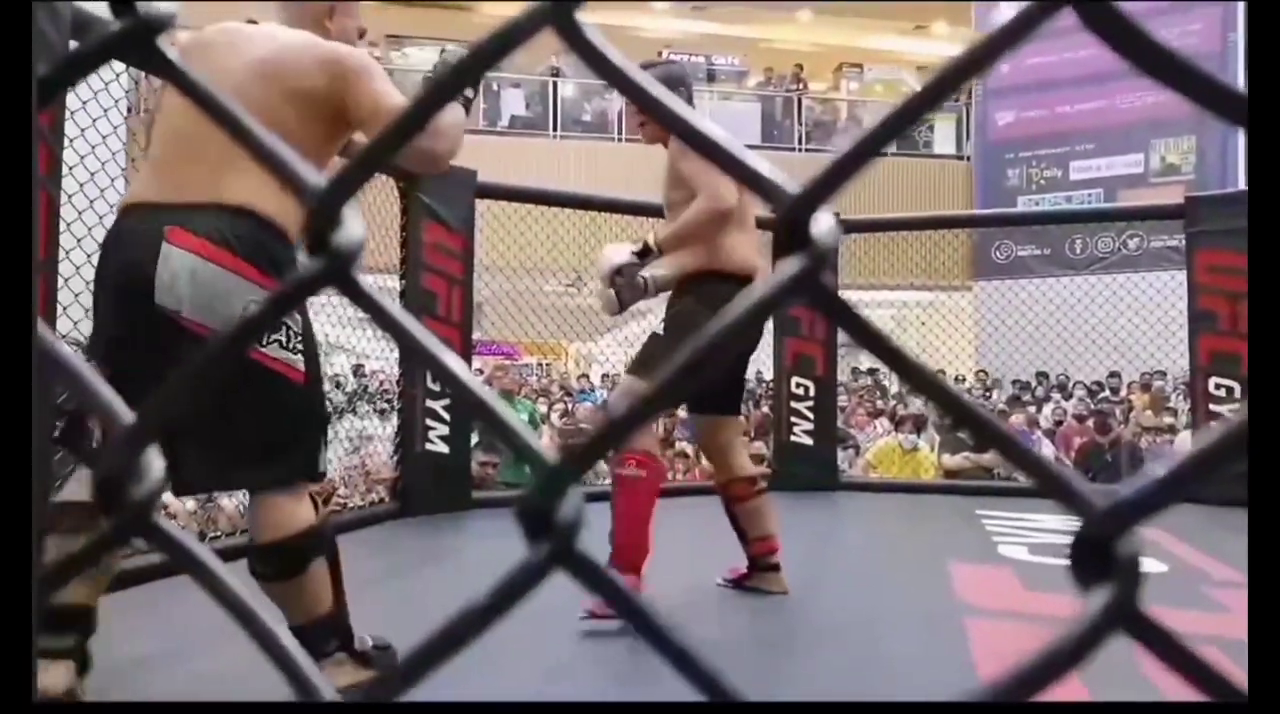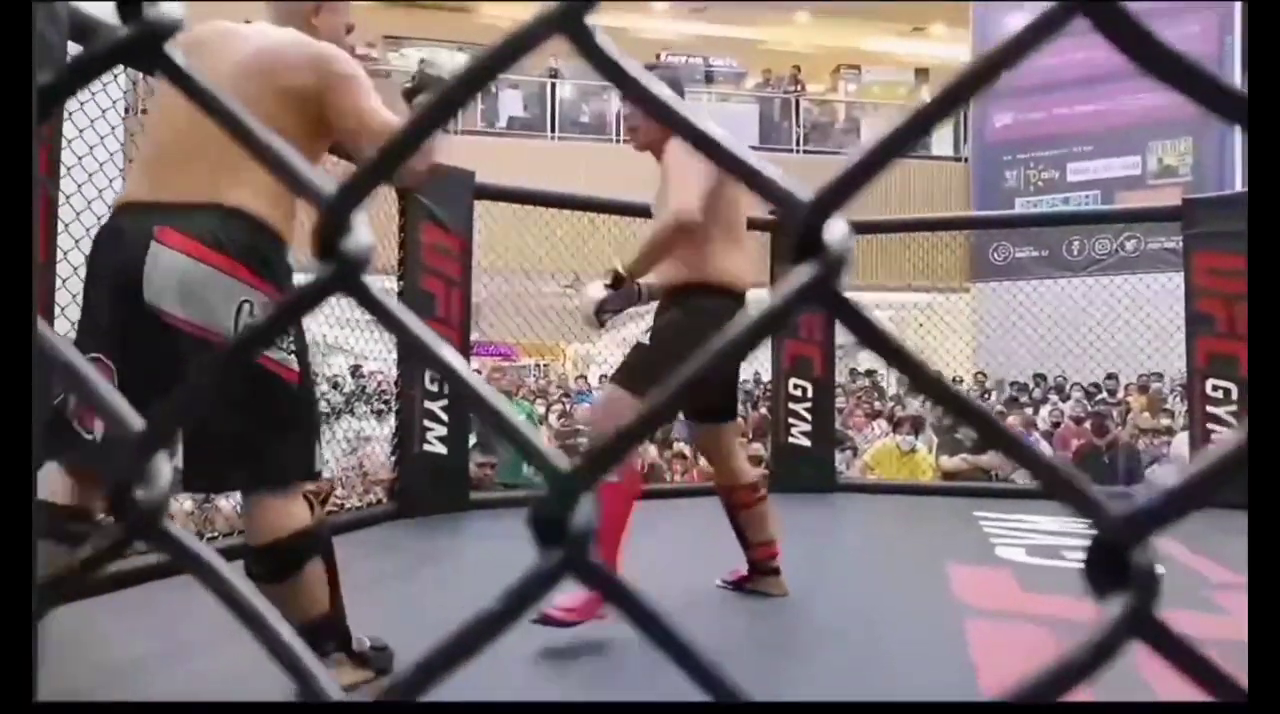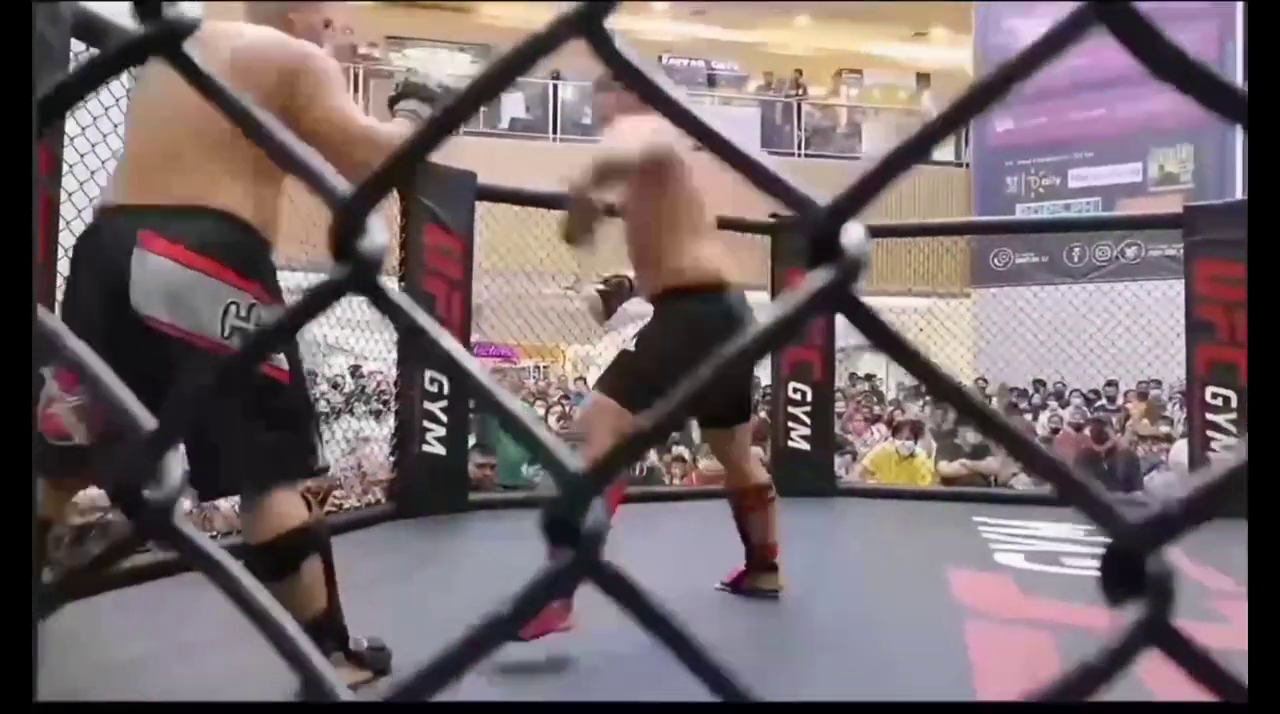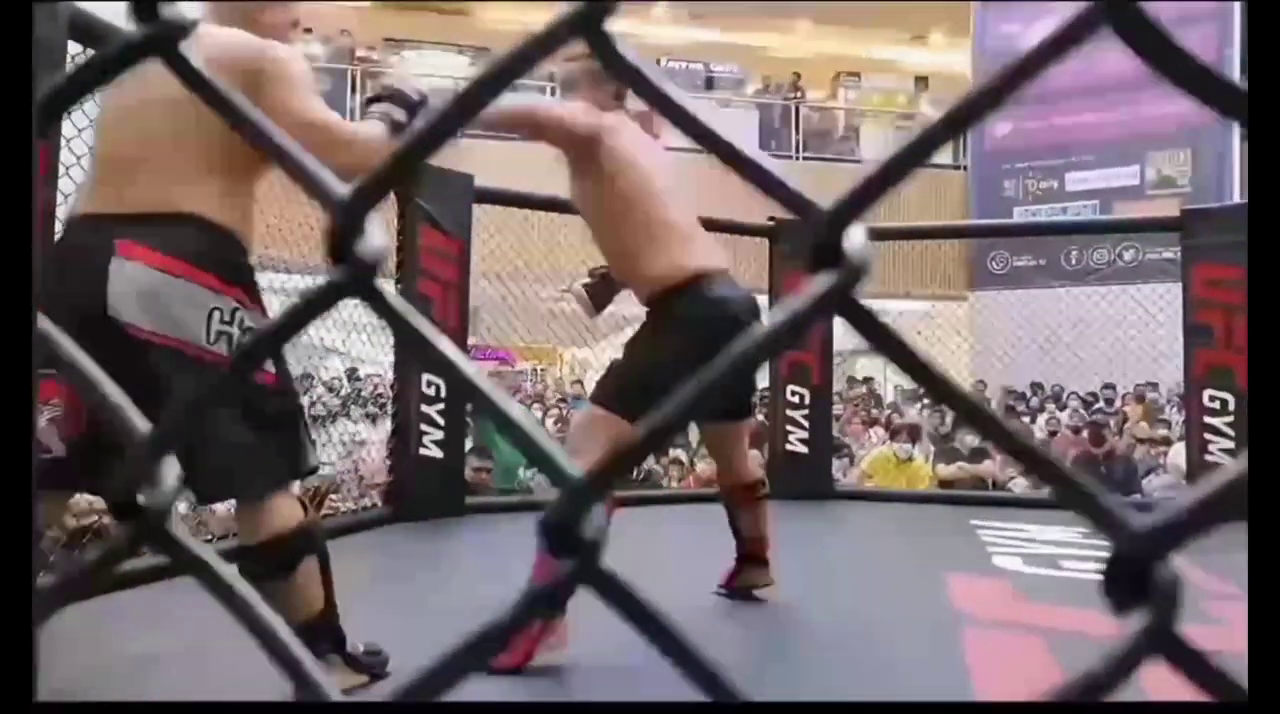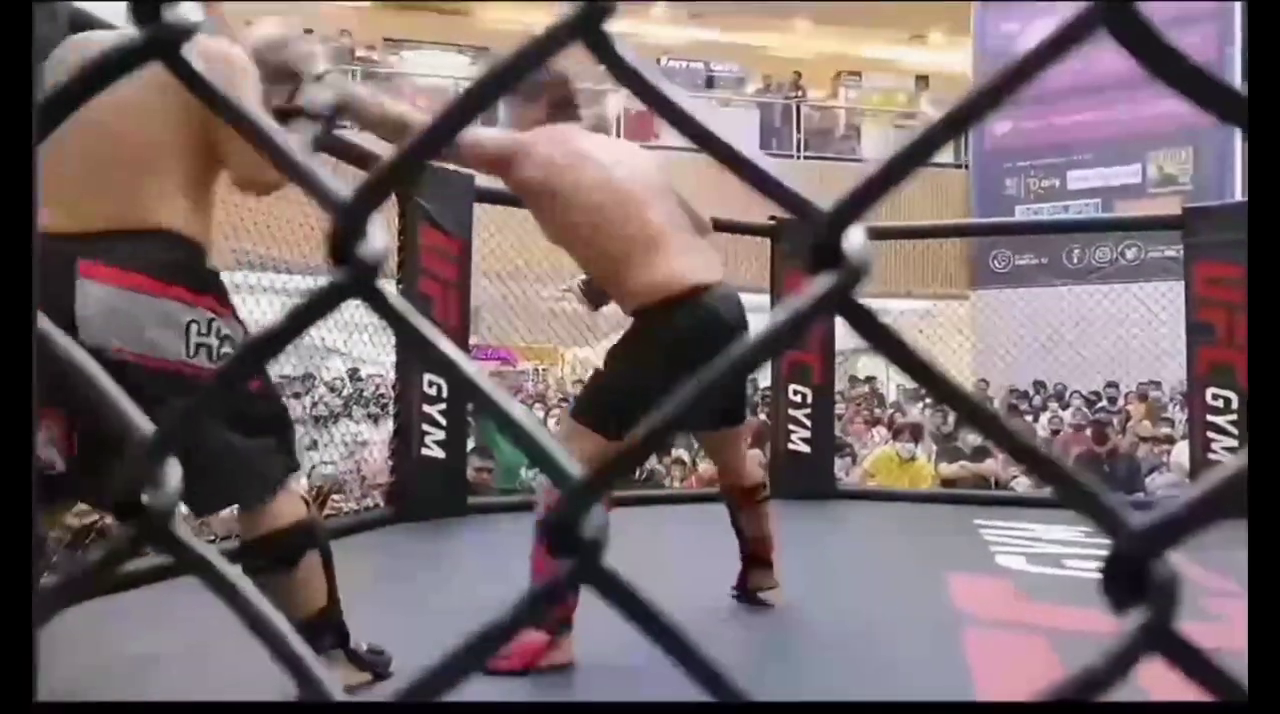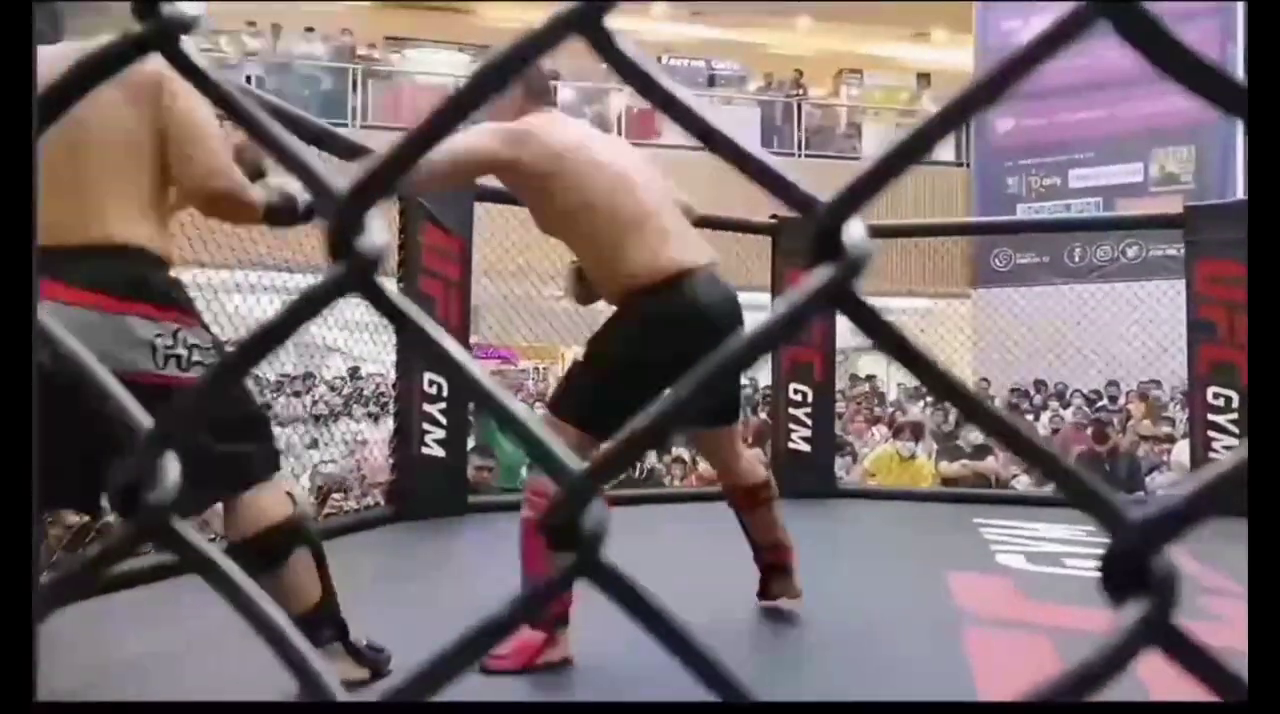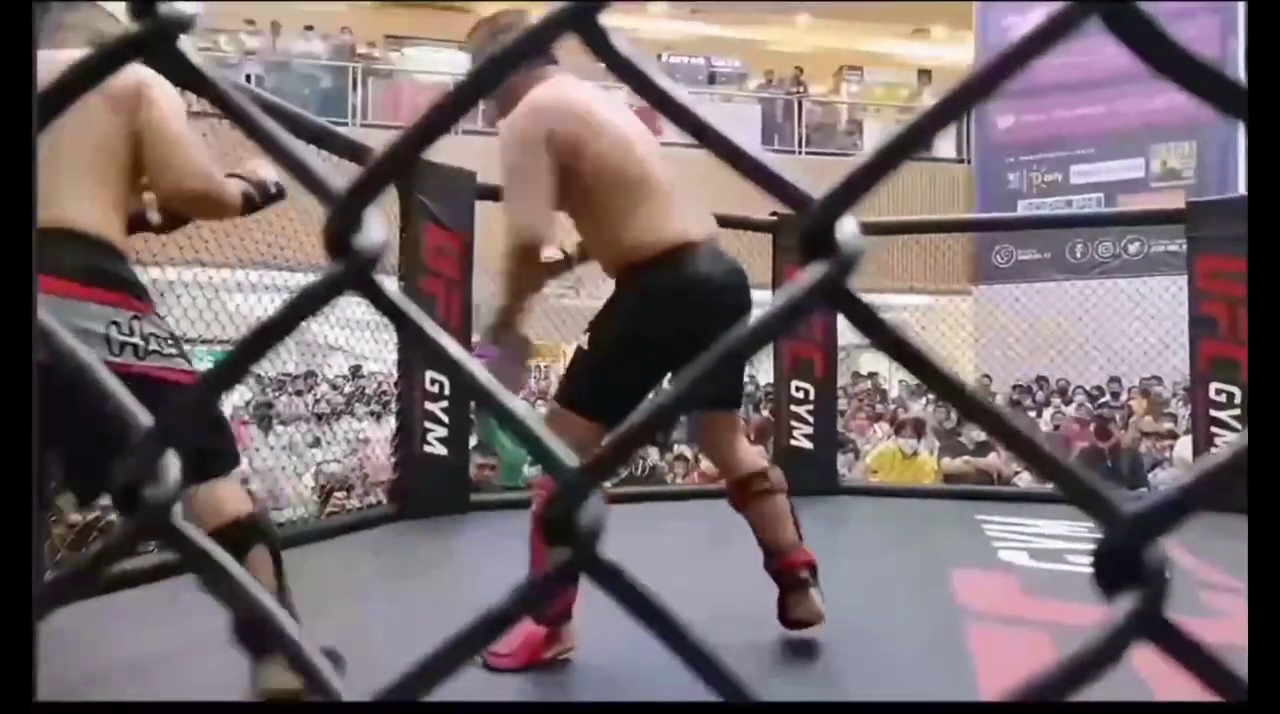
dt=0.1s
person 1, frame 1
right shoulder: (335, 63)
right elbow: (430, 147)
right wrist: (454, 93)
left hip: (135, 246)
right hip: (236, 261)
right knee: (279, 474)
left ankle: (56, 652)
right ankle: (331, 655)
person 1, frame 2
right shoulder: (322, 64)
right elbow: (405, 160)
left hip: (128, 244)
right hip: (227, 260)
left knee: (85, 461)
right knee: (273, 472)
right ankle: (332, 655)
person 1, frame 3
right shoulder: (297, 60)
right elbow: (371, 160)
right wrist: (416, 109)
left hip: (109, 250)
right hip: (207, 265)
left knee: (57, 465)
right knee: (267, 472)
right ankle: (330, 652)
person 1, frame 4
right shoulder: (264, 59)
right elbow: (341, 157)
right wrist: (392, 114)
left hip: (84, 258)
right hip: (189, 272)
left knee: (47, 472)
right knee: (260, 475)
right ankle: (325, 655)
person 1, frame 5
left shoulder: (72, 55)
right shoulder: (213, 56)
right elbow: (262, 166)
left hip: (55, 283)
right hip: (153, 288)
right knee: (260, 471)
right ankle: (330, 654)
person 1, frame 6
left shoulder: (41, 66)
right shoulder: (161, 68)
right elbow: (214, 185)
right wrist: (272, 201)
left hip: (48, 301)
right hip: (121, 298)
right knee: (244, 472)
right ankle: (329, 650)
person 1, frame 7
right shoulder: (129, 81)
right elbow: (199, 191)
right wrist: (255, 187)
right hip: (78, 290)
right knee: (204, 470)
right ankle: (275, 659)
person 2, frame 1
left shoulder: (690, 141)
right shoulder: (686, 151)
left elbow: (720, 202)
left wrist: (642, 254)
right wrist: (643, 278)
left hip: (713, 301)
right hip: (717, 302)
left knee: (628, 410)
right knee: (719, 441)
left ankle: (627, 570)
right ankle: (765, 565)
person 2, frame 2
left shoulder: (687, 146)
right shoulder: (684, 156)
left elbow: (685, 216)
left wrist: (625, 280)
right wrist: (633, 294)
left hip: (700, 313)
right hip: (710, 314)
left knee: (610, 422)
right knee: (722, 448)
left ankle: (596, 582)
right ankle: (766, 567)
person 2, frame 3
left shoulder: (641, 130)
right shoulder: (657, 147)
left elbow: (617, 158)
left wrist: (580, 205)
right wrist: (624, 287)
left hip: (696, 314)
right hip: (723, 311)
left knee: (596, 432)
right knee: (732, 448)
left ankle: (557, 596)
right ankle: (764, 567)
person 2, frame 4
left shoulder: (592, 130)
right shoulder: (634, 144)
left elbow: (522, 115)
right wrist: (616, 276)
left hip: (691, 313)
right hip: (727, 302)
left knee: (589, 447)
right knee: (731, 447)
left ankle: (543, 617)
right ankle: (753, 564)
person 2, frame 5
left shoulder: (528, 151)
right shoulder: (633, 154)
left elbow: (416, 128)
right elbow: (697, 223)
left wrist: (327, 85)
left hip: (676, 324)
right hip: (722, 310)
left knee: (576, 463)
right knee: (729, 451)
left ankle: (551, 631)
right ankle: (758, 566)
person 2, frame 6
left shoulder: (512, 139)
right shoulder: (593, 139)
left elbow: (418, 169)
right elbow: (674, 212)
left hip: (660, 313)
right hip: (706, 298)
right knee: (724, 449)
left ankle: (544, 628)
right ankle: (778, 570)
person 2, frame 7
left shoulder: (528, 119)
right shoulder: (600, 100)
left elbow: (524, 231)
left wrist: (506, 320)
right wrist: (574, 250)
left hip: (664, 285)
right hip: (714, 273)
left knee: (566, 451)
right knee: (729, 444)
left ankle: (550, 623)
right ankle: (800, 587)
